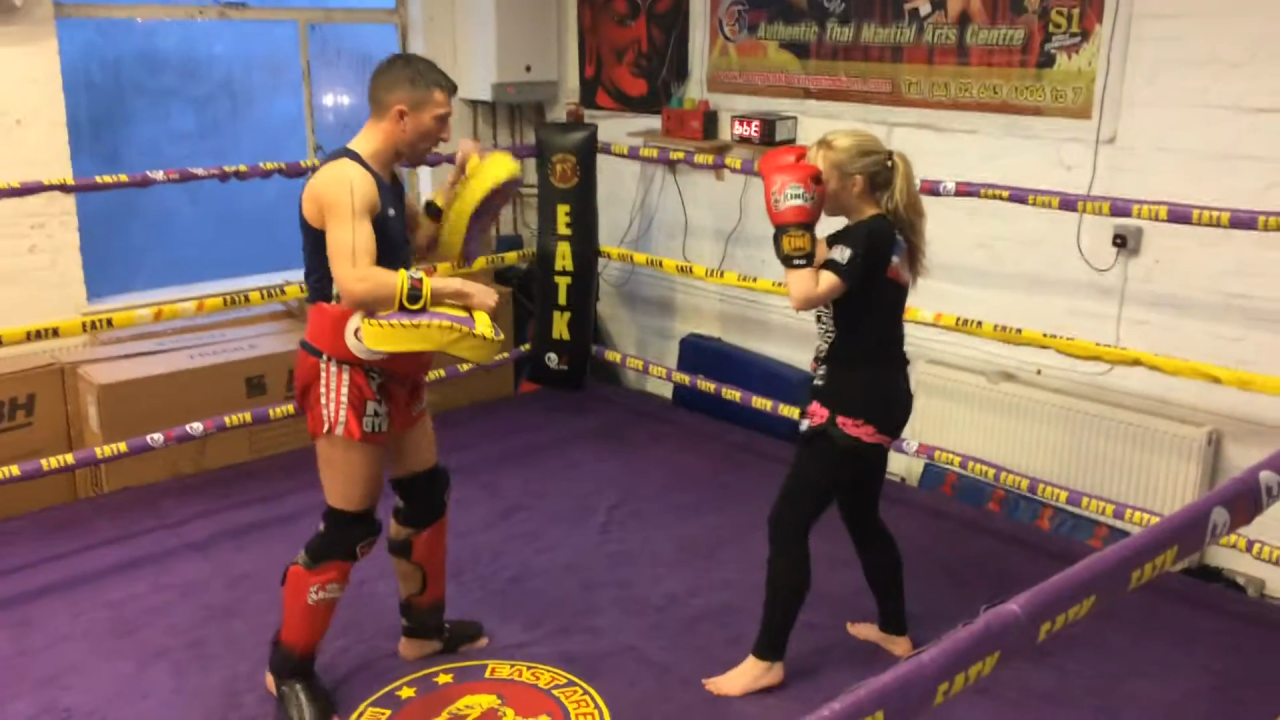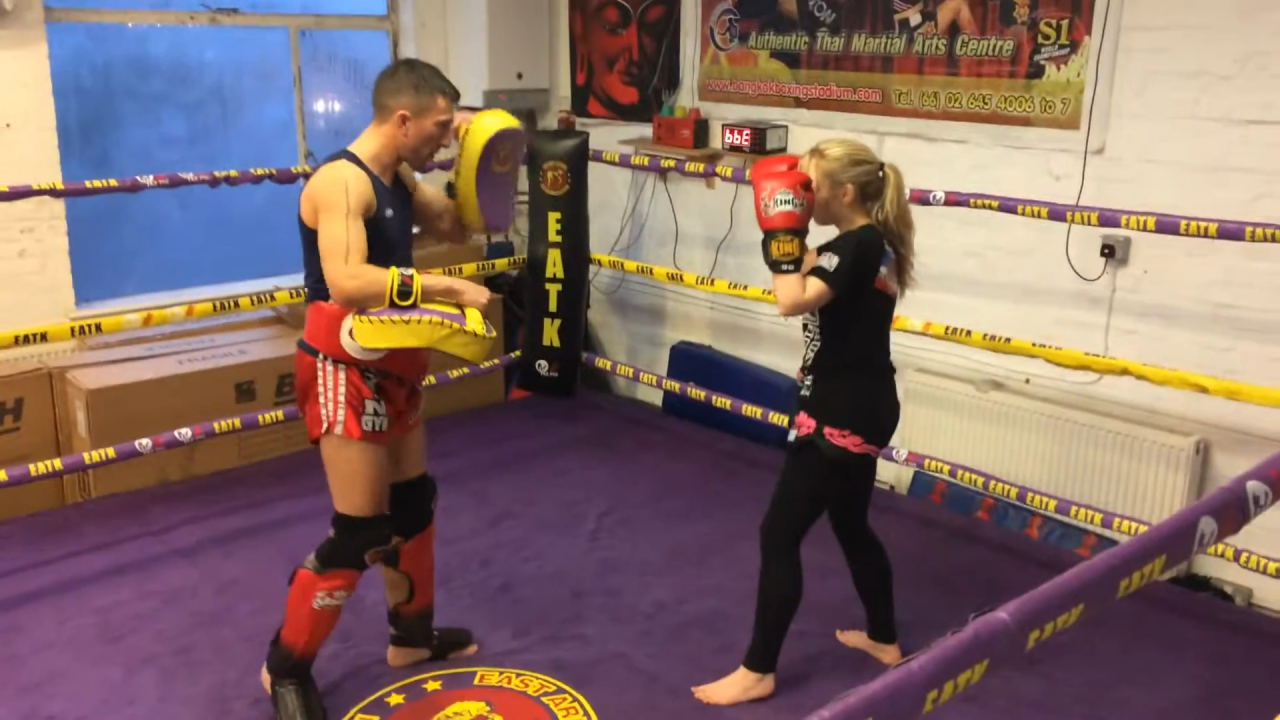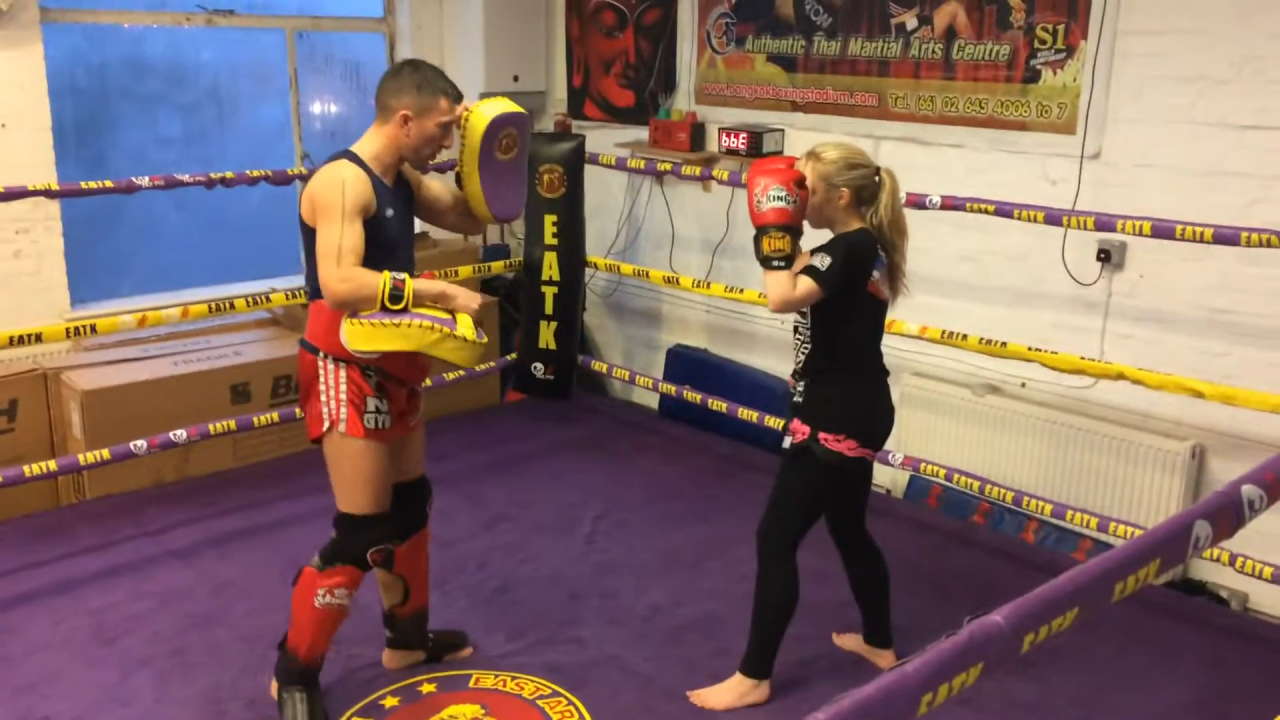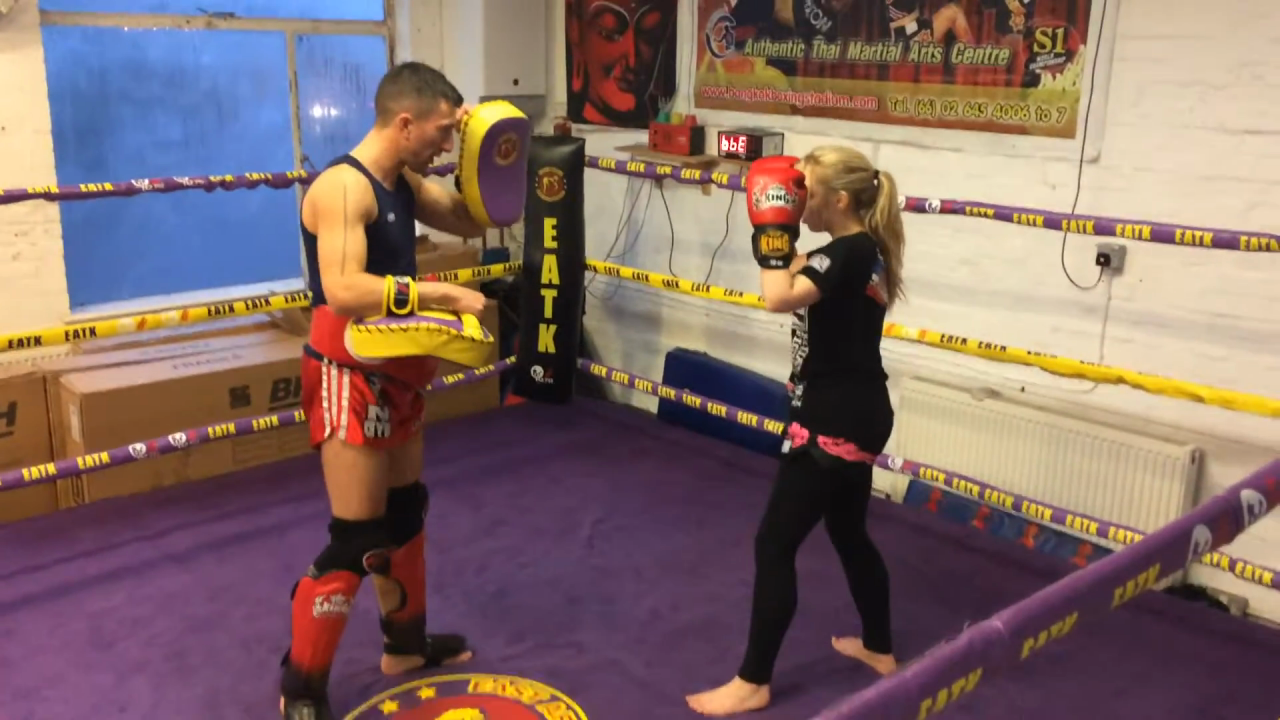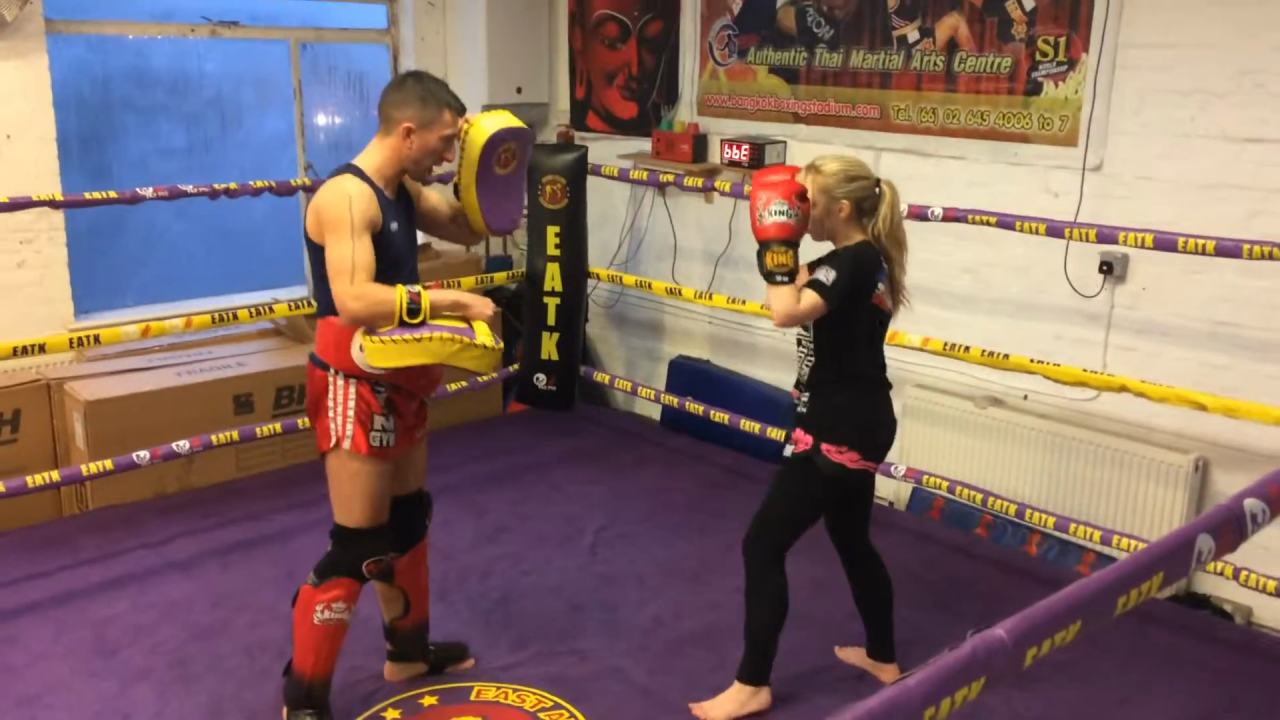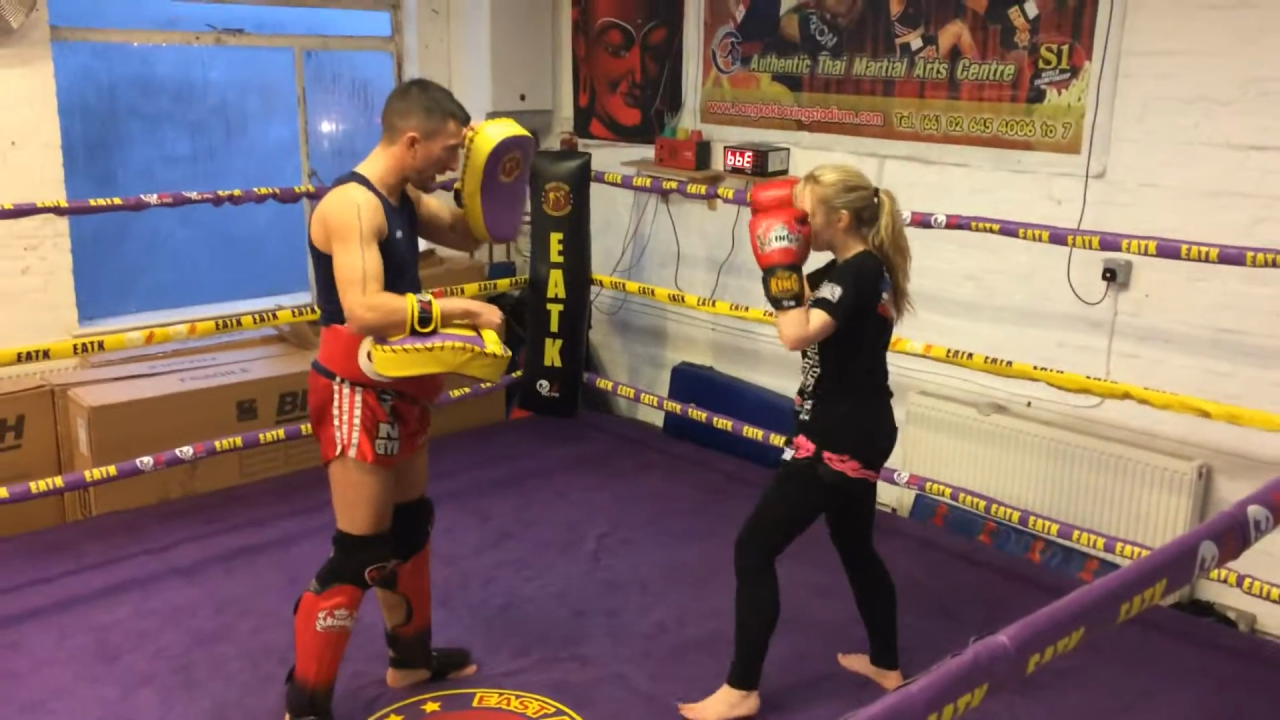
dt=0.1s
person 1, frame 1
left shoulder: (387, 175)
right shoulder: (344, 180)
left elbow: (417, 246)
right elbow: (357, 284)
left wrist: (454, 195)
right wrist: (456, 289)
left hip: (391, 365)
right hip: (345, 371)
left knee: (426, 494)
right knee: (348, 528)
left ankle: (424, 626)
person 1, frame 2
left shoulder: (397, 178)
right shoulder: (342, 180)
left elbow: (456, 227)
right elbow: (346, 282)
right wrist: (450, 286)
left hip: (390, 368)
right hip: (344, 374)
left knee: (413, 503)
right knee: (360, 534)
left ankle: (412, 634)
person 1, frame 3
left shoulder: (402, 177)
right shoulder: (342, 180)
left elbow: (471, 218)
right elbow: (338, 284)
right wrist: (441, 291)
left hip: (391, 368)
right hip: (345, 372)
left knee: (411, 505)
right knee: (362, 533)
left ankle: (407, 637)
person 1, frame 4
left shoulder: (401, 180)
right shoulder: (343, 187)
left elbow: (468, 221)
right elbow: (343, 291)
right wrist: (442, 293)
left hip: (394, 374)
right hip: (349, 378)
left knee: (405, 511)
right knee: (356, 539)
left ankle: (405, 641)
person 1, frame 5
left shoulder: (401, 188)
right shoulder: (346, 196)
left elbow: (466, 229)
right elbow: (354, 301)
right wrist: (454, 300)
left hip: (398, 381)
right hip: (354, 387)
left knee: (409, 519)
right knee: (357, 546)
left ankle: (409, 648)
person 1, frame 6
left shoulder: (401, 196)
right shoulder: (351, 205)
left elbow: (466, 236)
right elbow: (364, 312)
right wrist: (461, 309)
left hip: (398, 390)
right hip: (357, 394)
left knee: (409, 526)
right knee: (358, 554)
left ankle: (411, 654)
person 2, frame 1
left shoulder: (868, 237)
right shoulder: (882, 232)
left elbow: (805, 294)
right elbow: (824, 265)
left wrist: (791, 223)
right wrist: (800, 225)
left hip: (853, 405)
right hip: (875, 399)
left knee: (788, 522)
right knee: (861, 515)
left ankle: (766, 660)
right ankle: (894, 632)
person 2, frame 2
left shoulder: (858, 248)
right shoulder: (871, 243)
left elbow: (793, 299)
right elbow: (811, 275)
left wrist: (780, 229)
right wrist: (789, 228)
left hip: (840, 415)
right hip: (863, 409)
left knee: (779, 535)
right knee: (851, 525)
left ankle: (757, 672)
right ankle: (882, 639)
person 2, frame 3
left shoulder: (850, 251)
right shoulder: (863, 247)
left elbow: (782, 297)
right elbow: (804, 277)
left wrist: (773, 227)
right wrist: (783, 229)
left hip: (834, 420)
right hip: (857, 413)
left knee: (776, 540)
right knee: (849, 529)
left ankle: (753, 677)
right ankle: (879, 643)
person 2, frame 4
left shoulder: (849, 254)
right shoulder: (860, 249)
left elbow: (779, 297)
right elbow: (801, 279)
left wrist: (772, 226)
right wrist: (781, 225)
left hip: (833, 424)
right hip: (855, 418)
left knee: (775, 545)
right knee: (849, 532)
right ankle: (878, 648)
person 2, frame 5
left shoulder: (854, 263)
right shoulder: (861, 258)
left elbow: (786, 311)
right elbow: (806, 290)
left wrist: (775, 241)
right wrist: (784, 239)
left hip: (836, 432)
right hip: (859, 426)
left knee: (762, 545)
right knee: (852, 540)
right ankle: (882, 656)
person 2, frame 6
left shoulder: (857, 274)
right shoulder: (860, 267)
left elbow: (796, 334)
right elbow: (811, 305)
left wrist: (779, 264)
right wrist: (788, 252)
left hip: (836, 440)
right hip: (860, 434)
left knee: (754, 550)
right knee: (856, 547)
right ankle: (885, 663)
